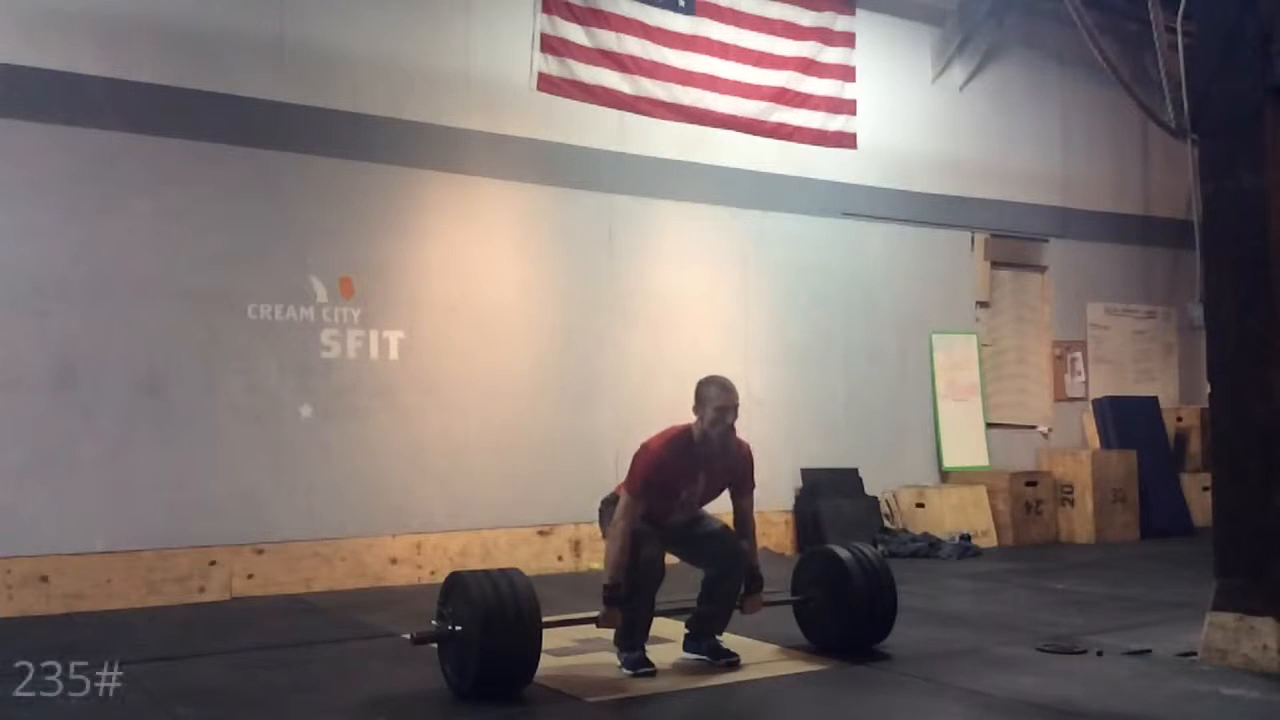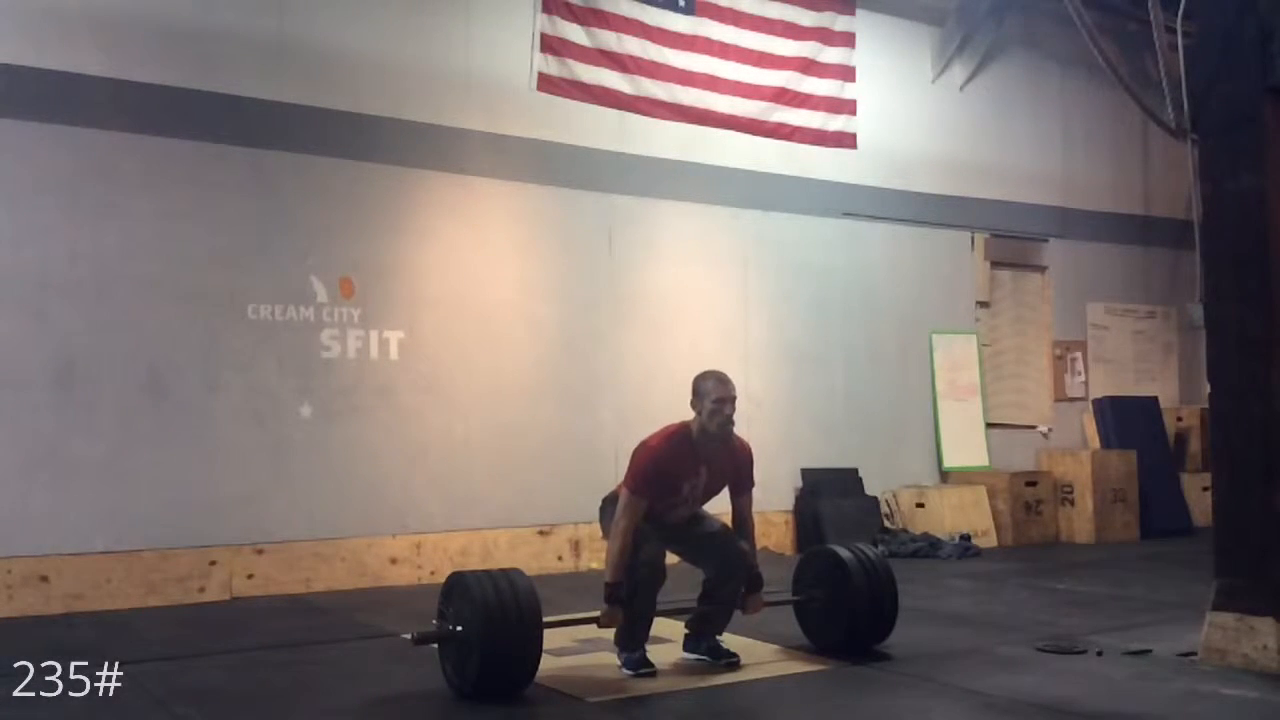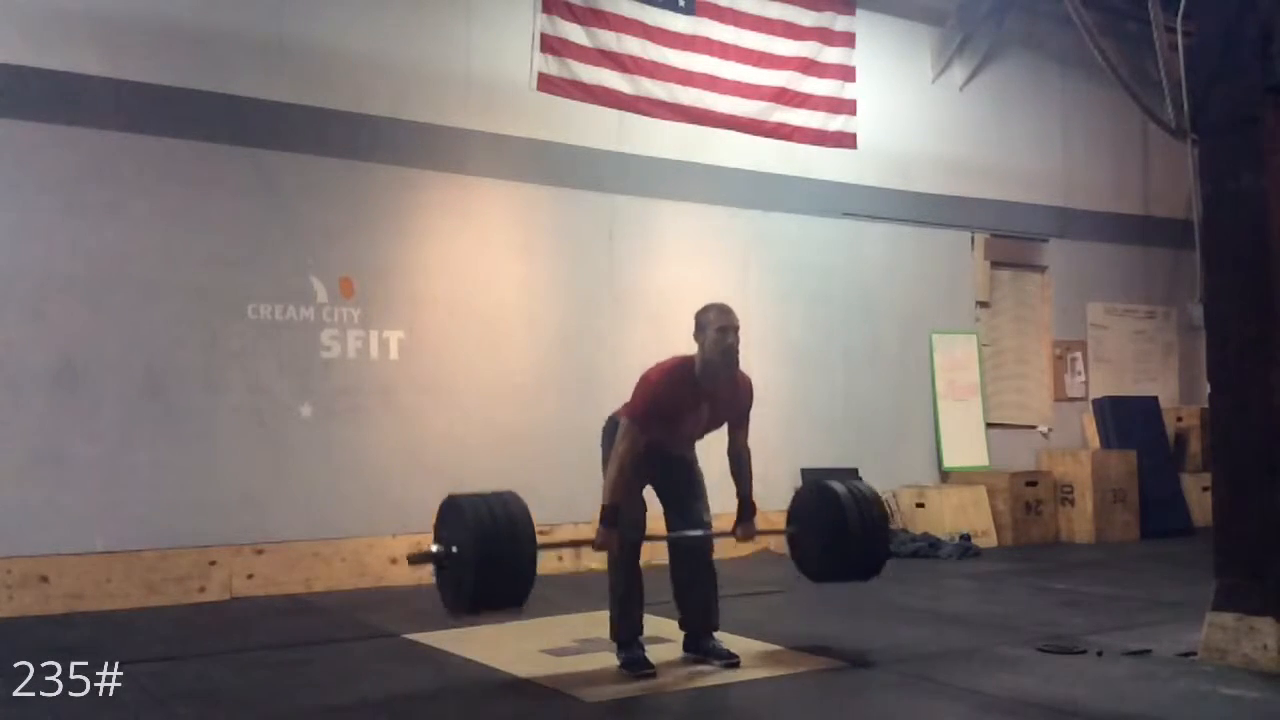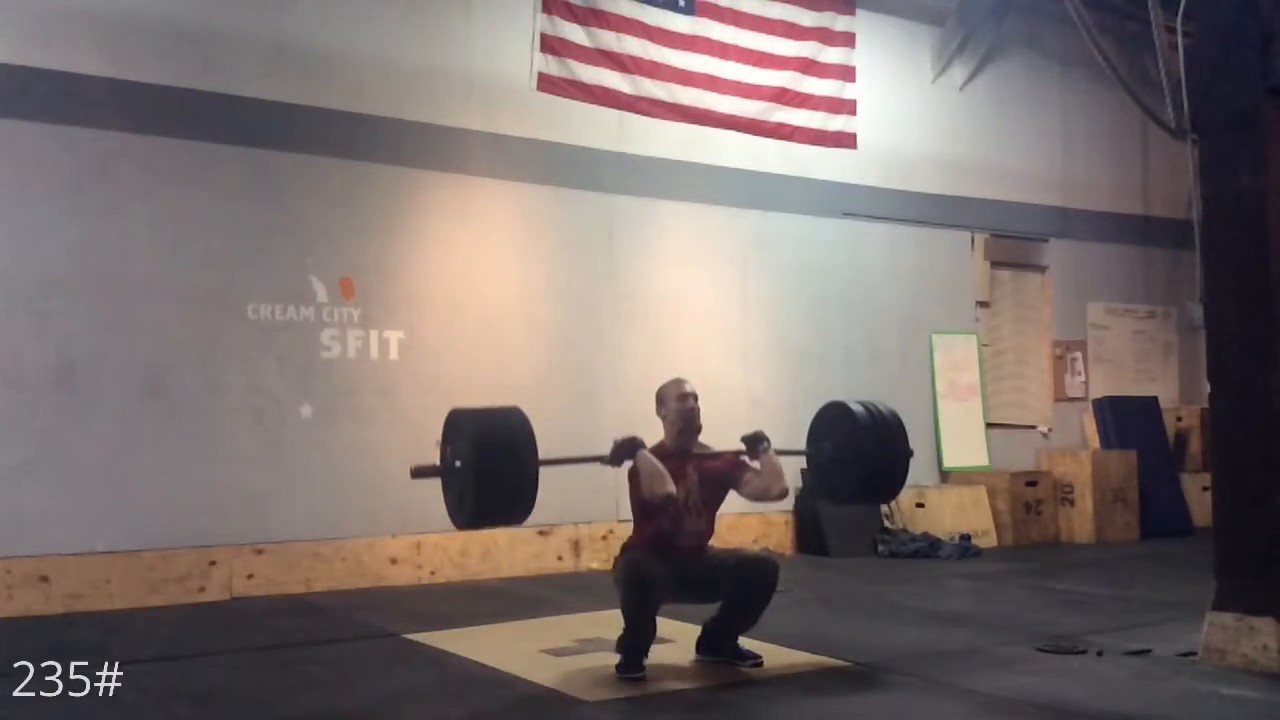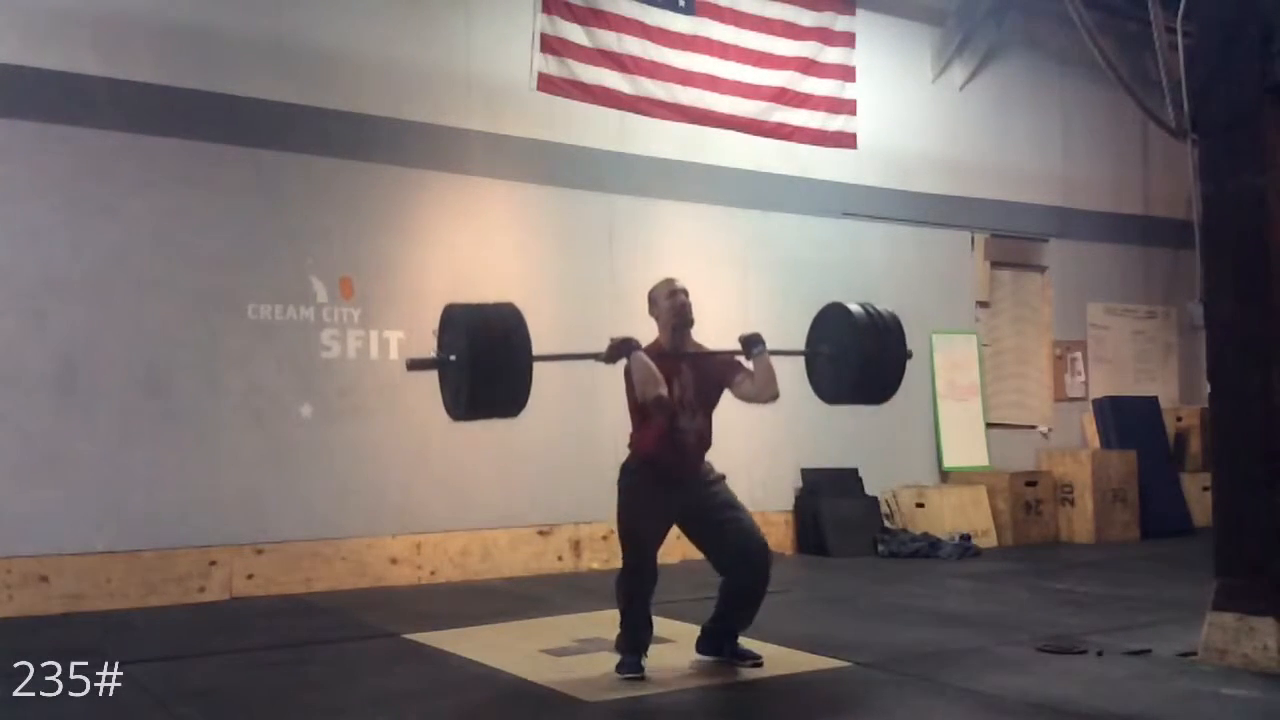
dt=1s
person 1, frame 1
left shoulder: (739, 455)
right shoulder: (660, 452)
left elbow: (744, 519)
right elbow: (622, 524)
left wrist: (753, 583)
right wrist: (612, 598)
left hip: (682, 517)
right hip: (631, 513)
left knee: (732, 554)
right knee: (647, 559)
left ankle: (701, 637)
right ankle: (630, 647)
person 1, frame 2
left shoulder: (739, 453)
right shoulder: (658, 450)
left elbow: (743, 518)
right elbow: (624, 524)
left wrist: (753, 583)
right wrist: (613, 597)
left hip: (682, 516)
right hip: (630, 513)
left knee: (734, 556)
right knee: (647, 560)
left ankle: (701, 637)
right ankle: (630, 648)
person 1, frame 3
left shoulder: (740, 387)
right shoulder: (662, 380)
left elbow: (738, 449)
right elbow: (624, 452)
left wrist: (746, 512)
right wrist: (608, 520)
left hip: (676, 450)
right hip: (628, 440)
left knee: (696, 539)
right knee: (628, 538)
left ankle: (700, 637)
right ankle: (628, 645)
person 1, frame 4
left shoulder: (720, 463)
right shoulder: (648, 462)
left elbow: (776, 488)
right elbow: (665, 494)
left wrist: (761, 447)
right wrist: (638, 452)
left hip: (695, 560)
right hip: (649, 556)
left knee: (762, 569)
right knee: (645, 574)
left ankle: (717, 641)
right ankle: (632, 651)
person 1, frame 5
left shoulder: (715, 361)
right shoulder: (646, 359)
left elbow: (766, 392)
right elbow: (656, 396)
left wrist: (757, 352)
right wrist: (632, 352)
left hip: (697, 475)
right hip: (647, 476)
left knee: (752, 552)
right knee: (640, 560)
left ankle: (720, 639)
right ankle: (632, 649)
